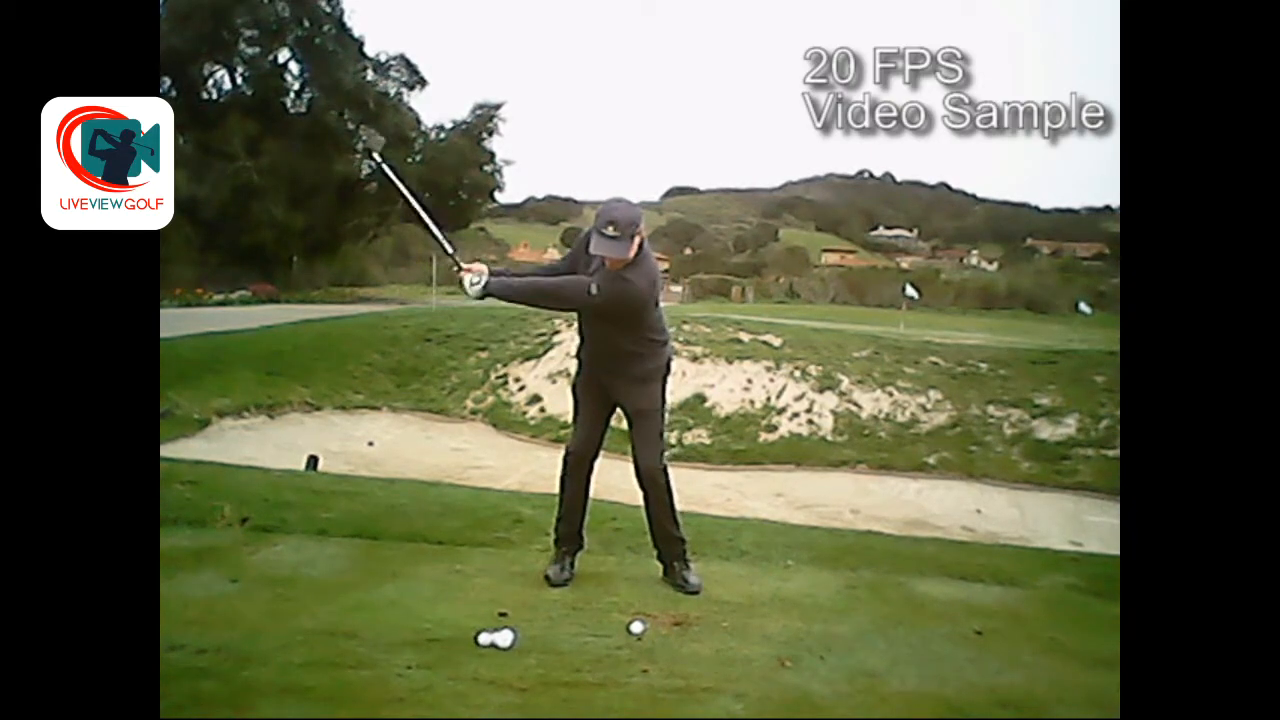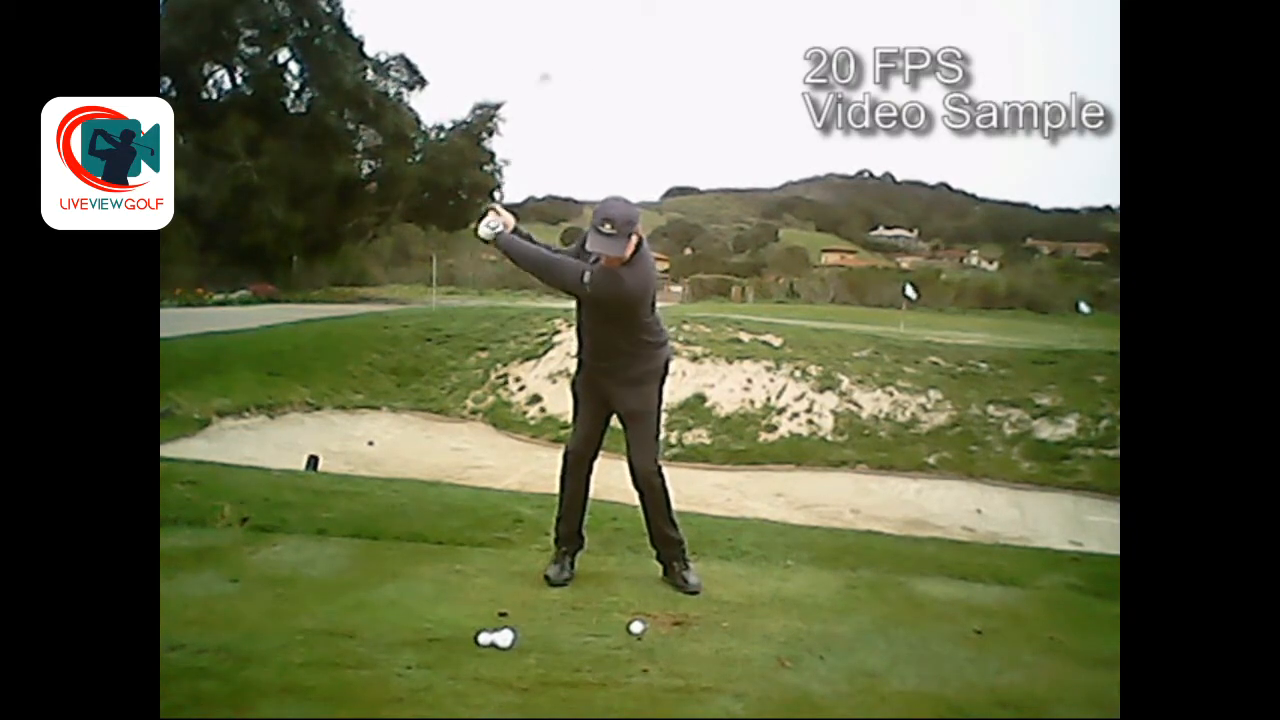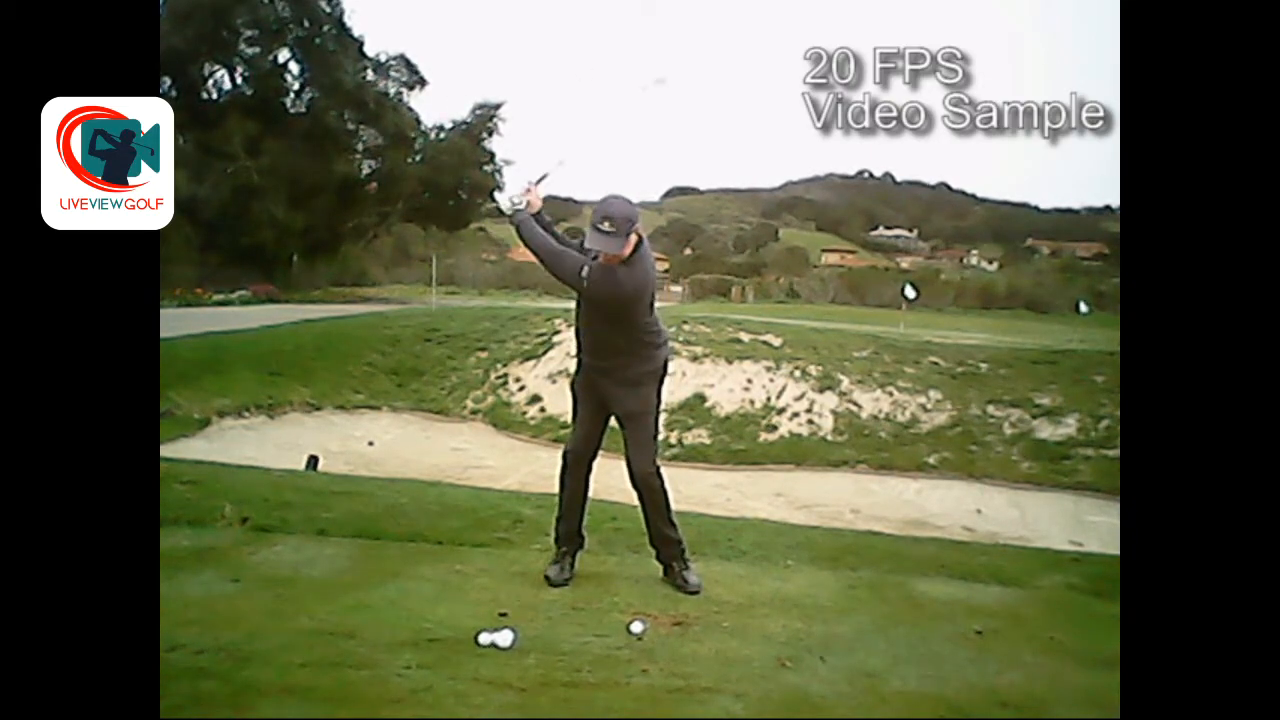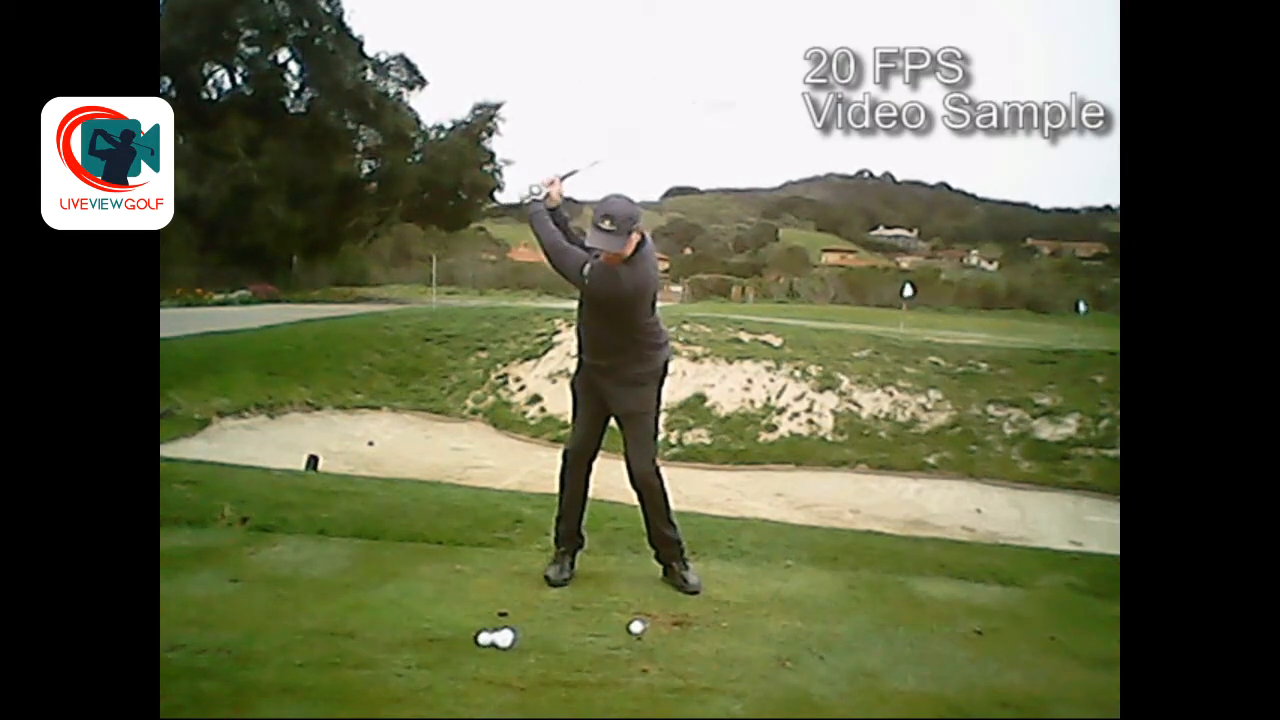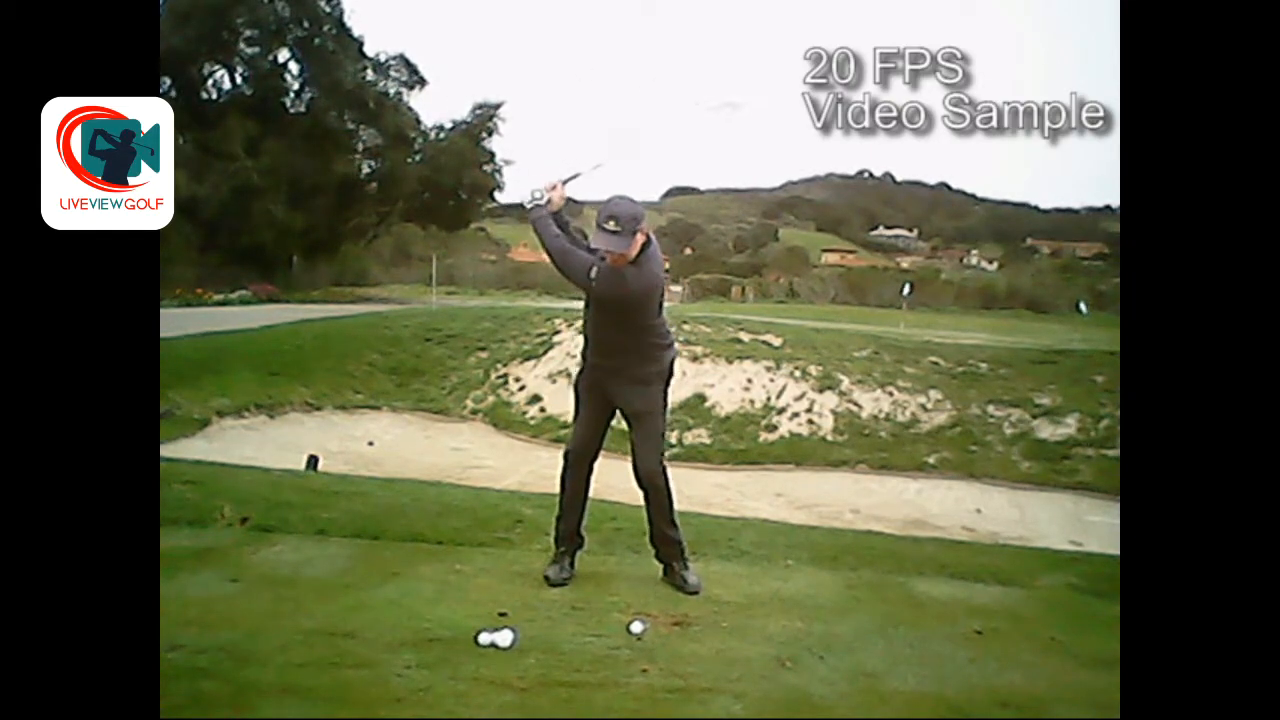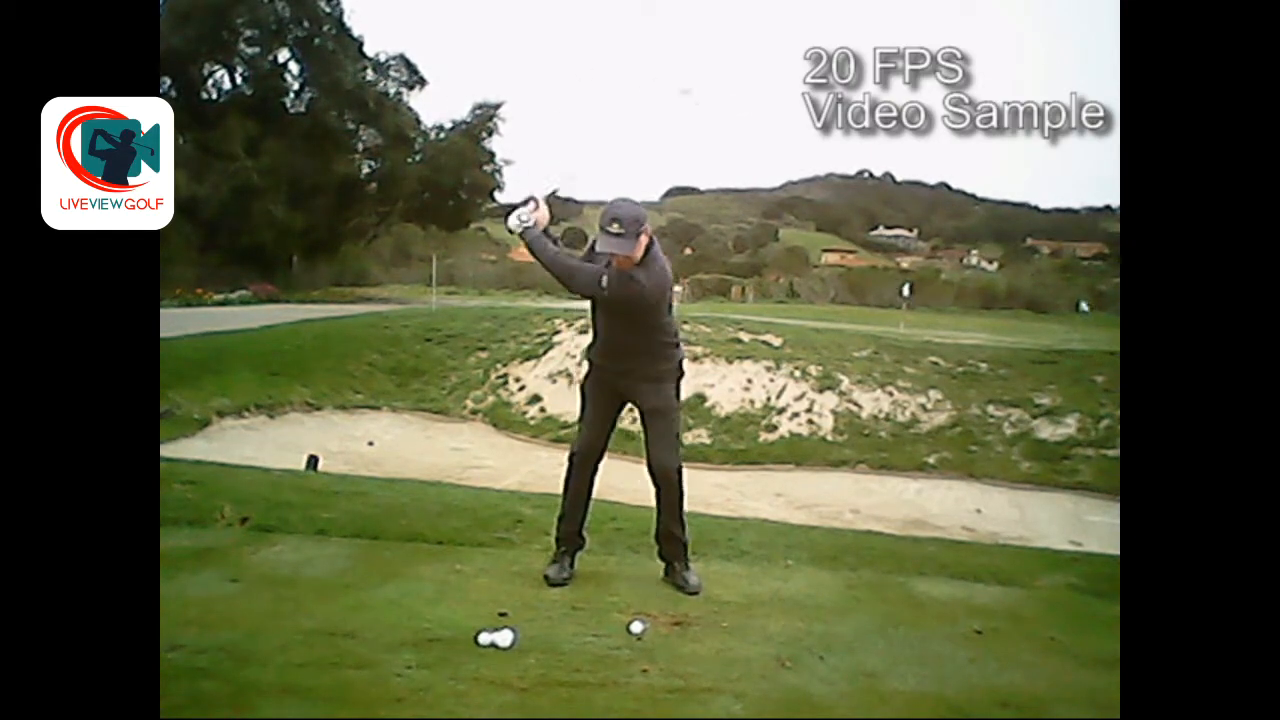
dt=0.2s
person 1, frame 1
left shoulder: (634, 283)
right shoulder: (595, 239)
left elbow: (558, 295)
right elbow: (558, 272)
left wrist: (490, 285)
right wrist: (494, 274)
left hip: (640, 375)
right hip: (595, 366)
left knee: (650, 466)
right knee: (579, 455)
left ankle: (674, 559)
right ankle: (566, 549)
person 1, frame 2
left shoulder: (627, 282)
right shoulder: (602, 238)
left elbow: (555, 272)
right elbow: (564, 260)
left wrist: (502, 239)
right wrist: (514, 231)
left hip: (638, 375)
right hip: (594, 367)
left knee: (644, 467)
right knee: (577, 455)
left ankle: (673, 559)
right ankle: (566, 549)
person 1, frame 3
left shoulder: (623, 280)
right shoulder: (608, 239)
left elbow: (558, 261)
right elbow: (569, 254)
left wrist: (520, 215)
right wrist: (536, 215)
left hip: (636, 376)
right hip: (594, 367)
left knee: (643, 468)
right knee: (577, 455)
left ankle: (673, 559)
right ankle: (566, 549)
person 1, frame 4
left shoulder: (623, 280)
right shoulder: (616, 239)
left elbow: (562, 256)
right elbow: (578, 252)
left wrist: (536, 209)
right wrist: (553, 208)
left hip: (636, 376)
right hip: (594, 367)
left knee: (642, 468)
right knee: (577, 455)
left ankle: (673, 559)
right ankle: (566, 549)
person 1, frame 5
left shoulder: (634, 281)
right shoulder: (621, 241)
left elbow: (566, 258)
right elbow: (580, 256)
left wrist: (539, 212)
right wrist: (556, 212)
left hip: (642, 376)
right hip: (599, 366)
left knee: (648, 468)
right knee: (578, 455)
left ankle: (673, 559)
right ankle: (566, 549)
person 1, frame 6
left shoulder: (646, 282)
right shoulder: (611, 245)
left elbow: (576, 279)
right elbow: (577, 268)
left wrist: (529, 232)
right wrist: (542, 231)
left hip: (654, 374)
right hip: (607, 366)
left knee: (665, 465)
right knee: (584, 454)
left ankle: (676, 559)
right ankle: (566, 549)
